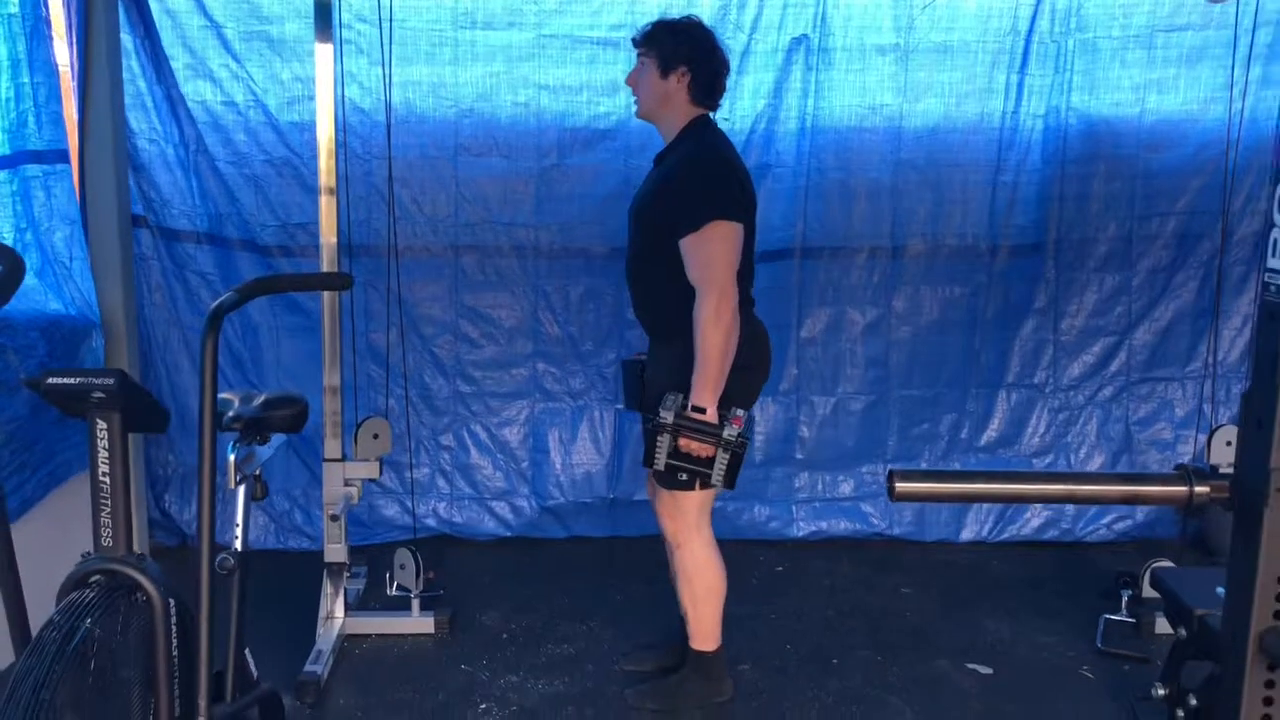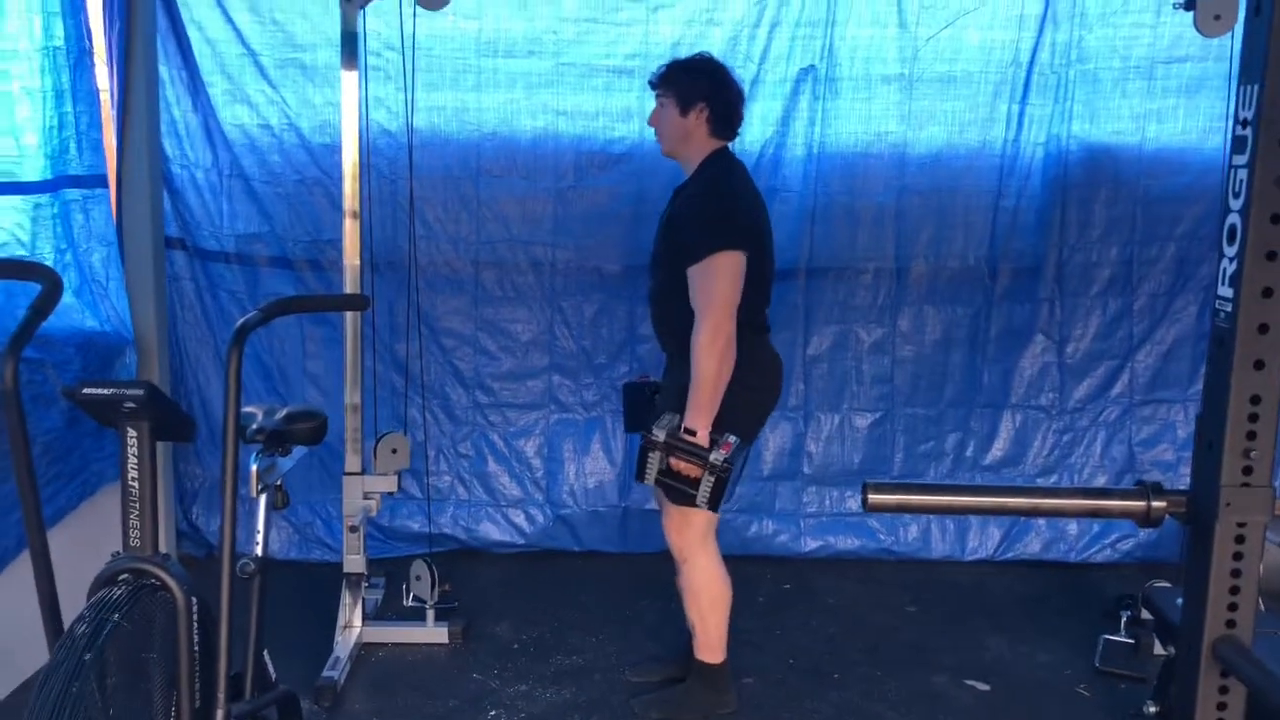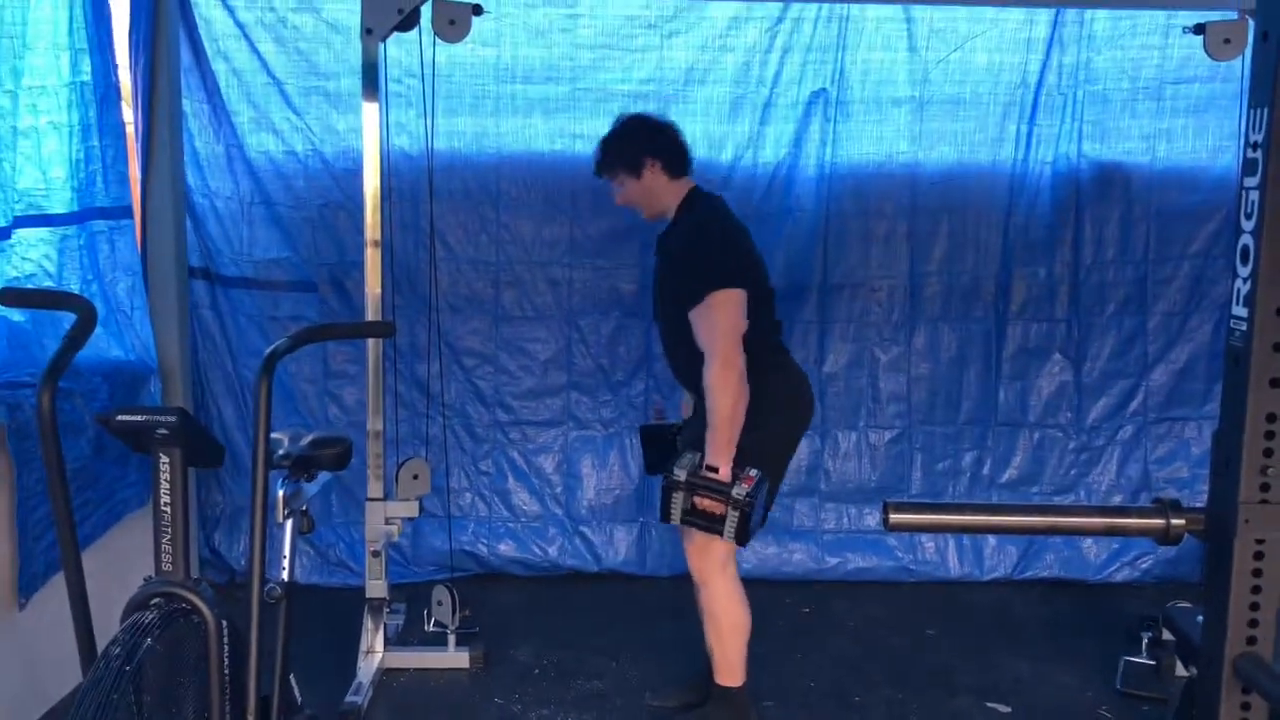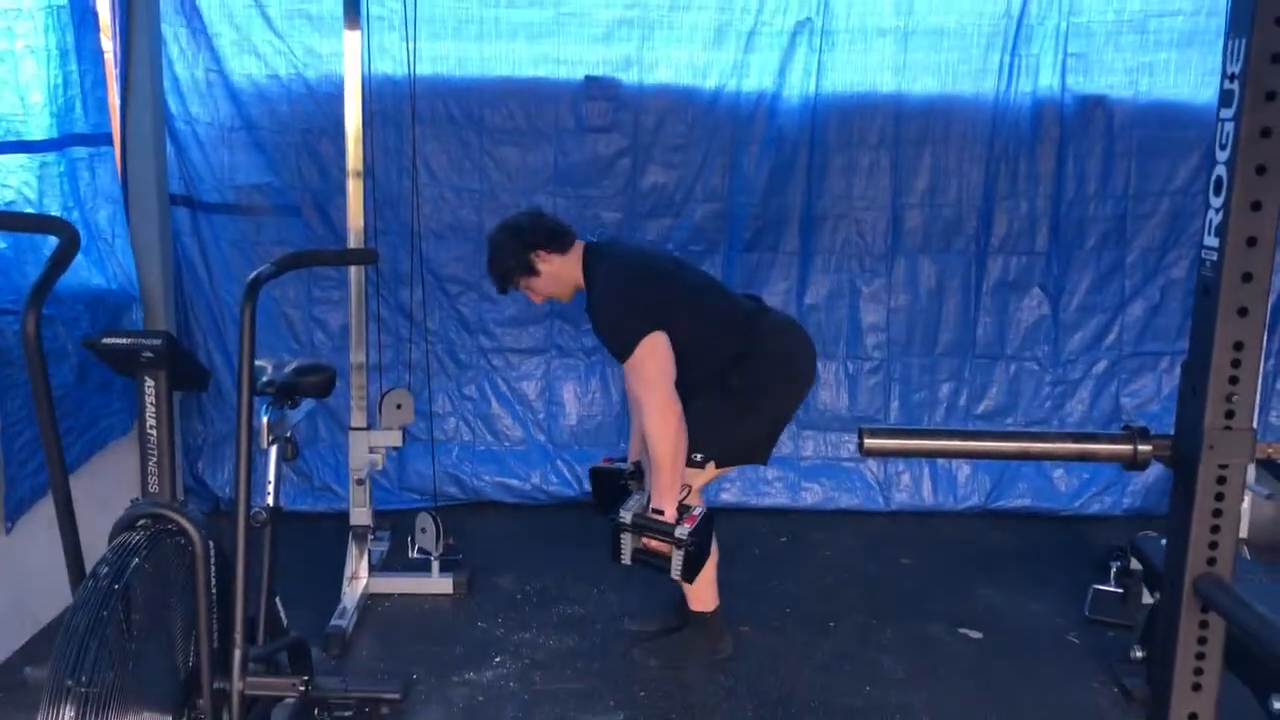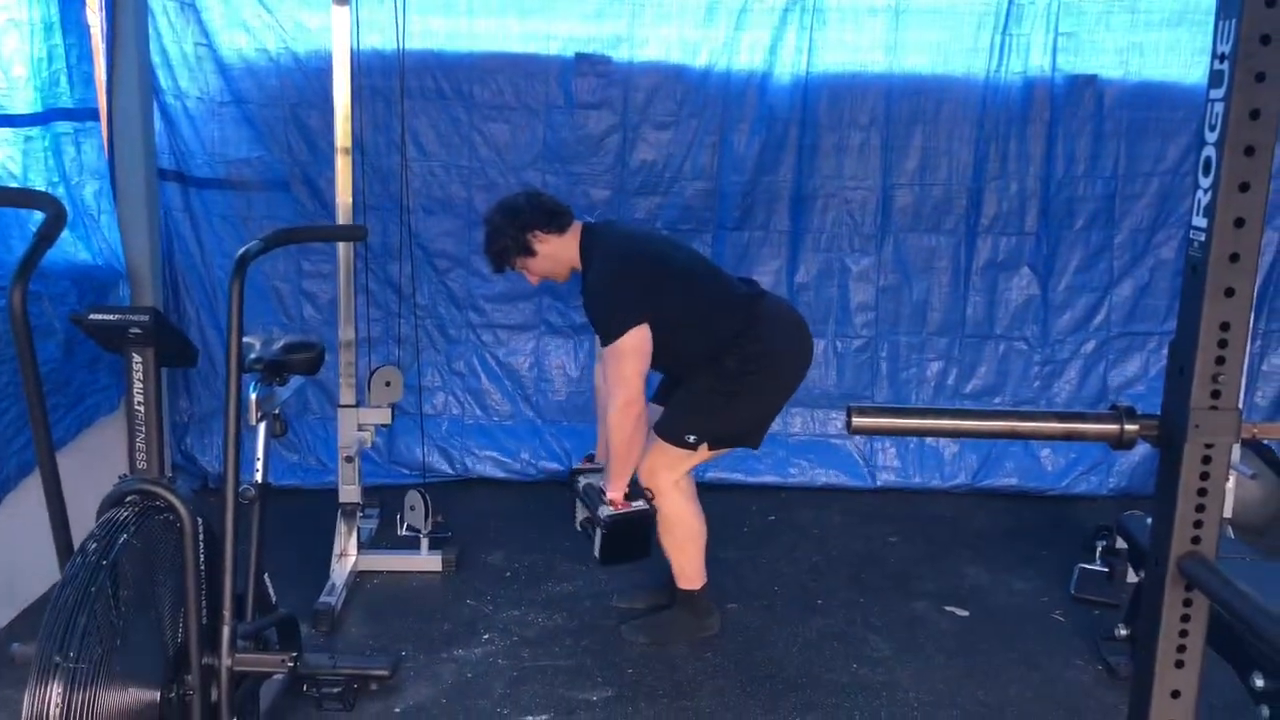
dt=1s
person 1, frame 1
left shoulder: (703, 165)
right shoulder: (682, 156)
left elbow: (717, 295)
left wrist: (705, 400)
left hip: (707, 361)
right hip: (679, 354)
left knee: (682, 517)
right knee: (670, 504)
left ankle: (706, 669)
right ankle: (692, 640)
person 1, frame 2
left shoulder: (713, 196)
right shoulder: (712, 186)
left elbow: (716, 323)
left wrist: (696, 423)
right wrist: (680, 398)
left hip: (724, 382)
right hip: (707, 375)
left knee: (688, 530)
right knee: (678, 517)
right ankle: (699, 652)
person 1, frame 3
left shoulder: (700, 236)
right shoulder: (694, 225)
left elbow: (725, 360)
left wrist: (717, 462)
right wrist: (691, 424)
left hip: (761, 408)
right hip: (749, 403)
left knee: (708, 552)
right knee: (702, 542)
person 1, frame 4
left shoulder: (615, 295)
right shoulder: (611, 268)
left elbow: (662, 409)
right elbow: (646, 379)
left wrist: (664, 505)
right wrist: (636, 456)
left hip: (769, 369)
right hip: (759, 354)
left knee: (673, 486)
right knee: (665, 472)
left ankle: (706, 630)
right ankle: (694, 603)
person 1, frame 5
left shoulder: (611, 277)
right shoulder: (605, 250)
left elbow: (627, 402)
right elbow: (610, 363)
left wrist: (615, 488)
right wrist: (602, 455)
left hip: (765, 353)
right hip: (745, 337)
left knee: (658, 468)
right knee: (653, 446)
left ankle: (694, 608)
right ankle: (681, 581)
